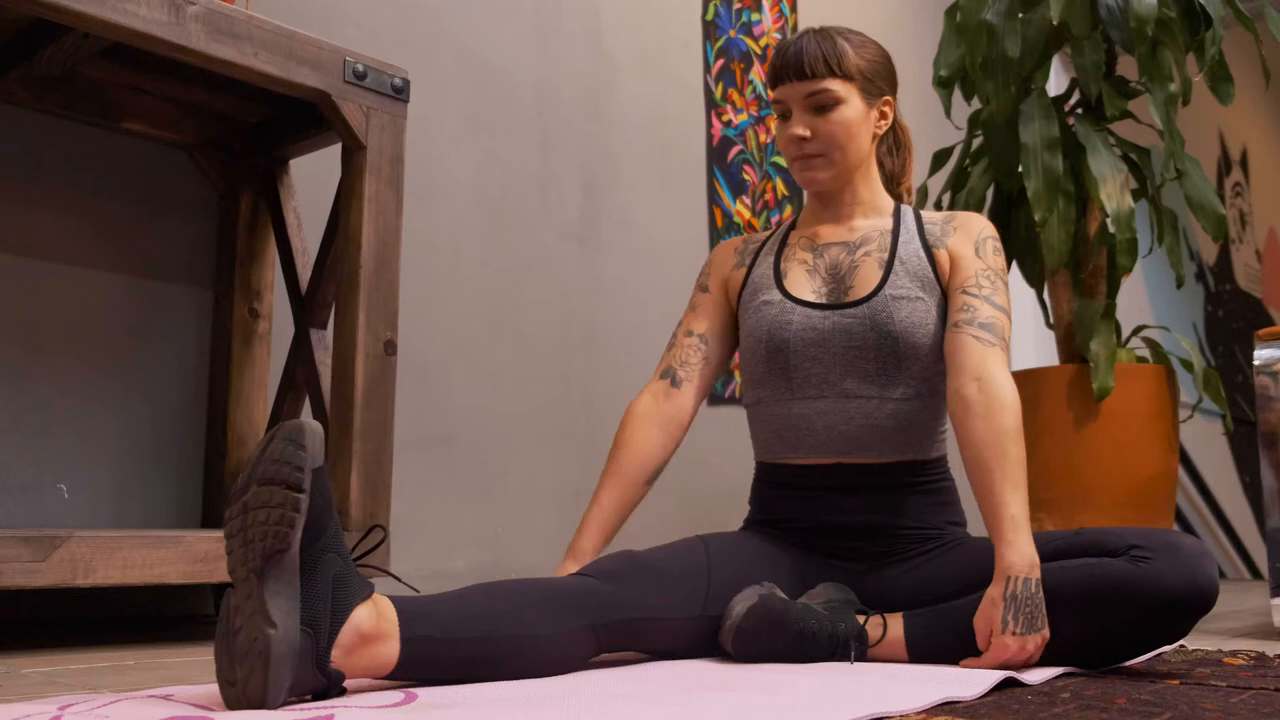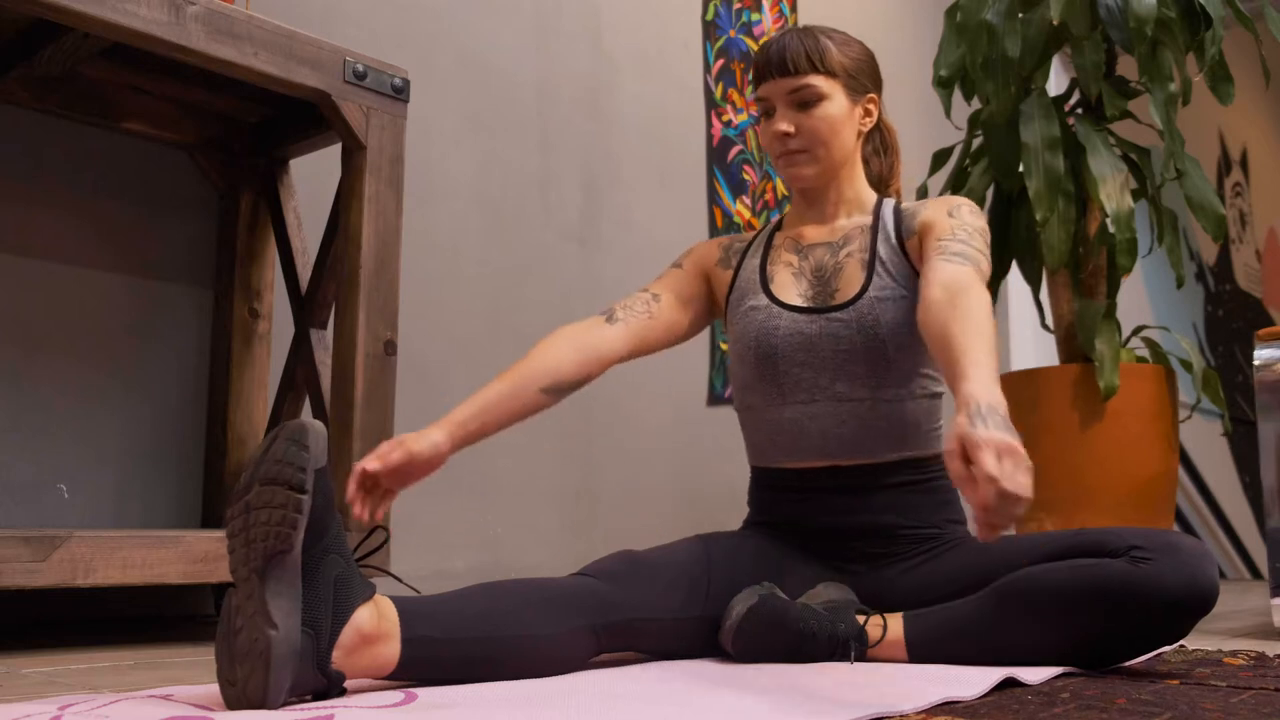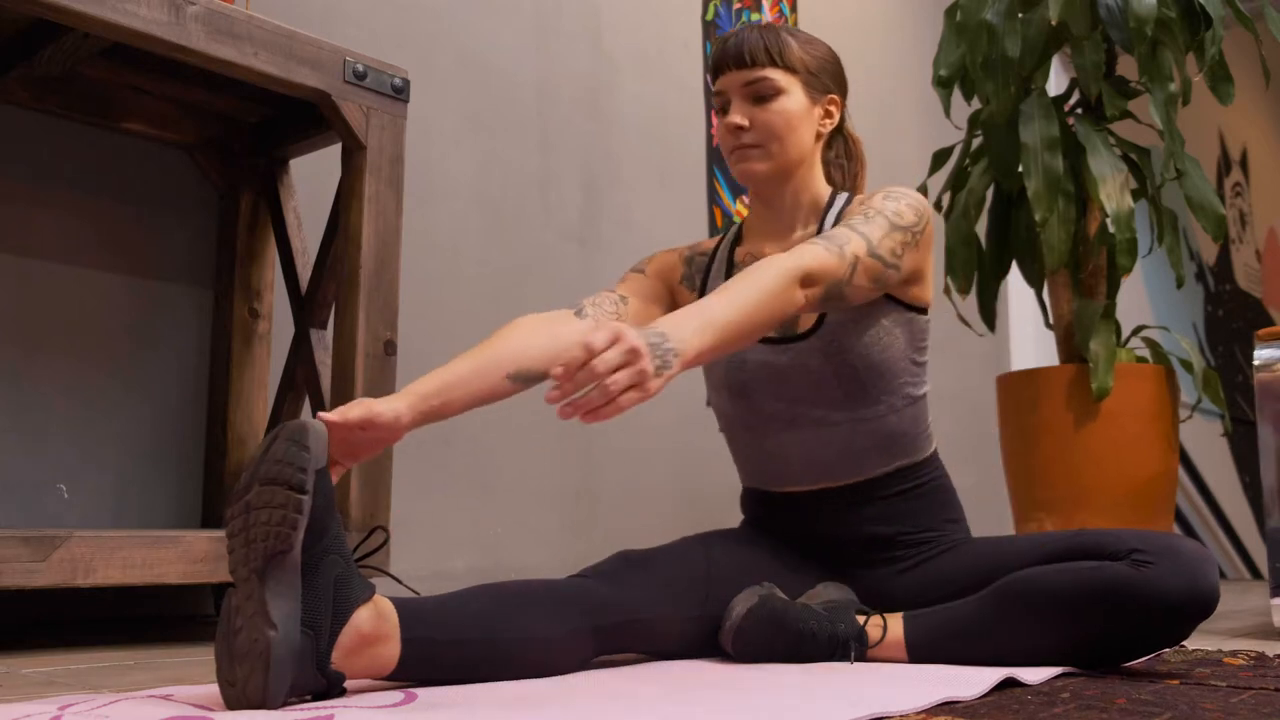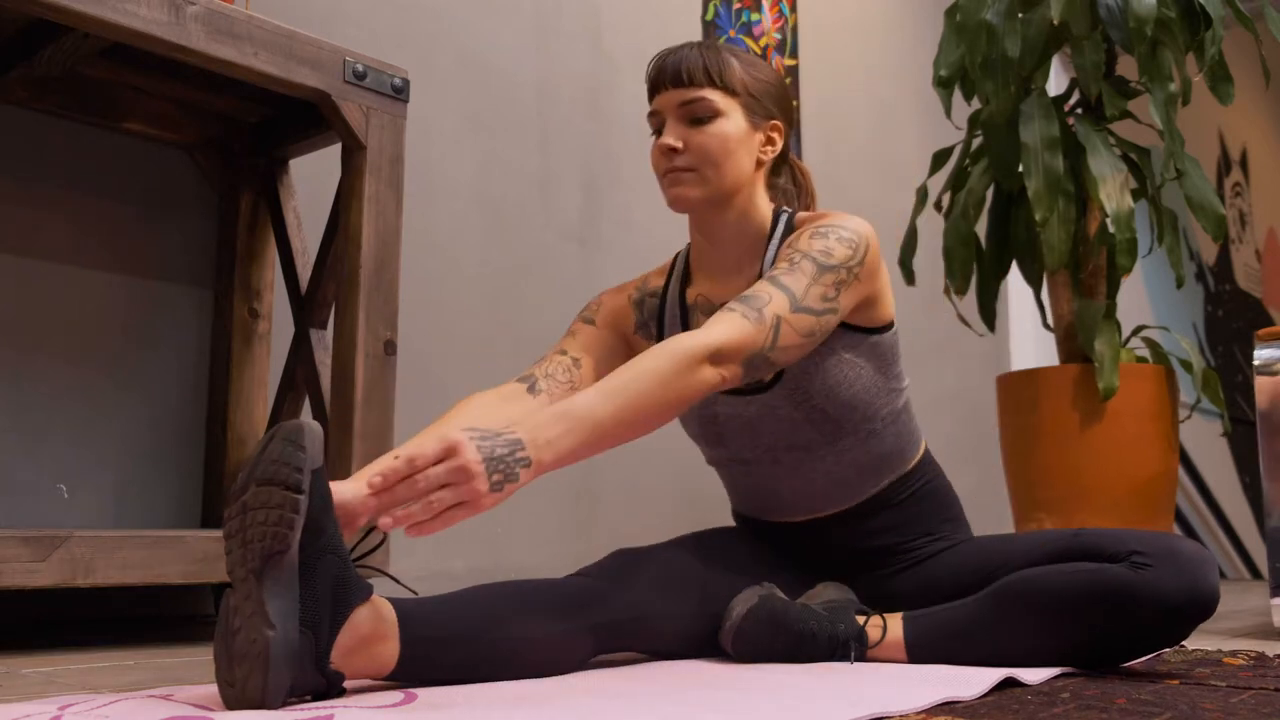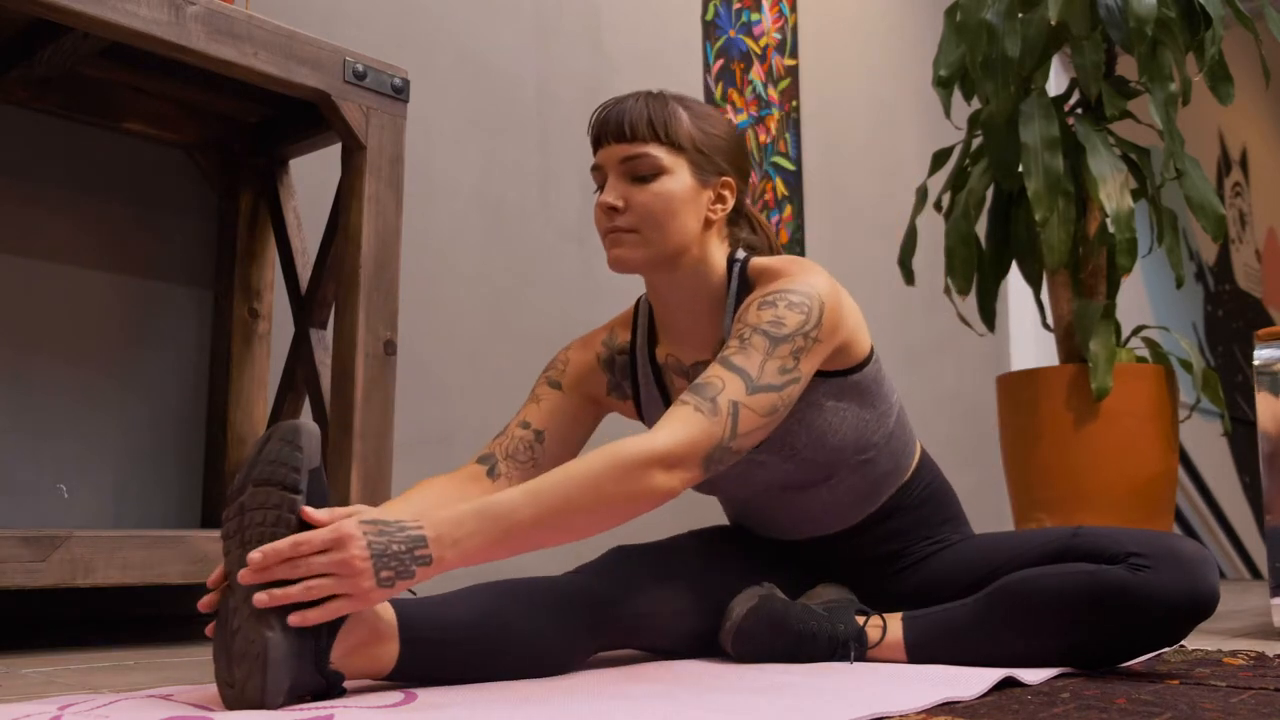
dt=0.5s
person 1, frame 1
left shoulder: (956, 240)
right shoulder: (738, 263)
left elbow: (983, 383)
right elbow: (665, 398)
left wrist: (1018, 563)
right wrist: (580, 549)
left hip: (918, 546)
right hip: (781, 544)
left knee: (1182, 573)
right knee: (609, 595)
right ankle: (349, 627)
person 1, frame 2
left shoulder: (938, 223)
right shoulder: (723, 263)
left elbow: (952, 301)
right elbow: (597, 341)
left wrist: (981, 401)
right wrist: (442, 436)
left hip: (918, 543)
right hip: (778, 546)
left knee: (1182, 572)
right knee: (612, 593)
left ankle: (859, 638)
right ankle: (350, 628)
person 1, frame 3
left shoulder: (896, 219)
right shoulder: (686, 270)
left elbow: (797, 278)
right elbow: (558, 329)
left wrist: (669, 346)
right wrist: (401, 406)
left hip: (915, 547)
right hip: (778, 552)
left knee: (1182, 576)
right knee: (612, 593)
right ankle: (347, 629)
person 1, frame 4
left shoulder: (840, 244)
right shoulder: (635, 305)
left elbow: (716, 355)
right elbow: (519, 394)
left wrist: (523, 451)
right wrist: (365, 488)
left hip: (914, 553)
right hip: (774, 563)
left knee: (1180, 577)
right knee: (612, 593)
person 1, frame 5
left shoulder: (798, 298)
right shoulder: (603, 359)
left elbow: (667, 461)
right elbow: (485, 477)
left wrist: (423, 545)
right wrist: (356, 531)
left hip: (915, 562)
right hip: (778, 569)
left knee: (1179, 577)
right knee: (611, 586)
